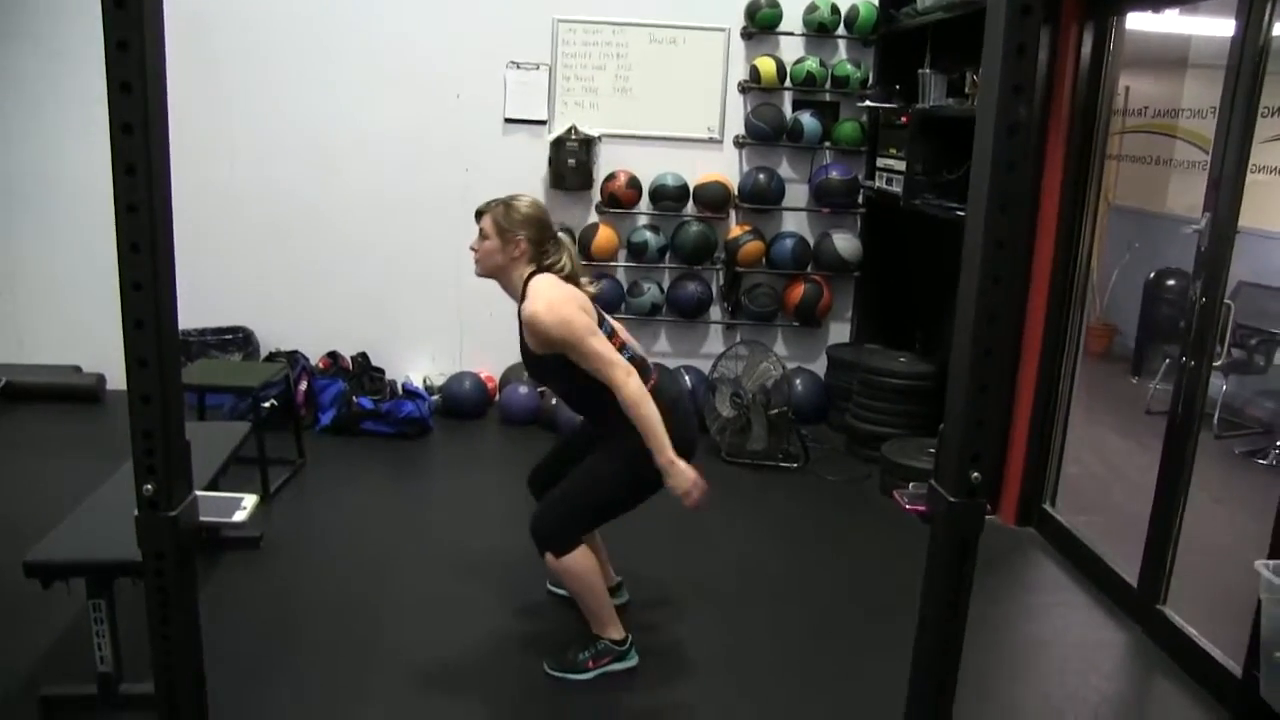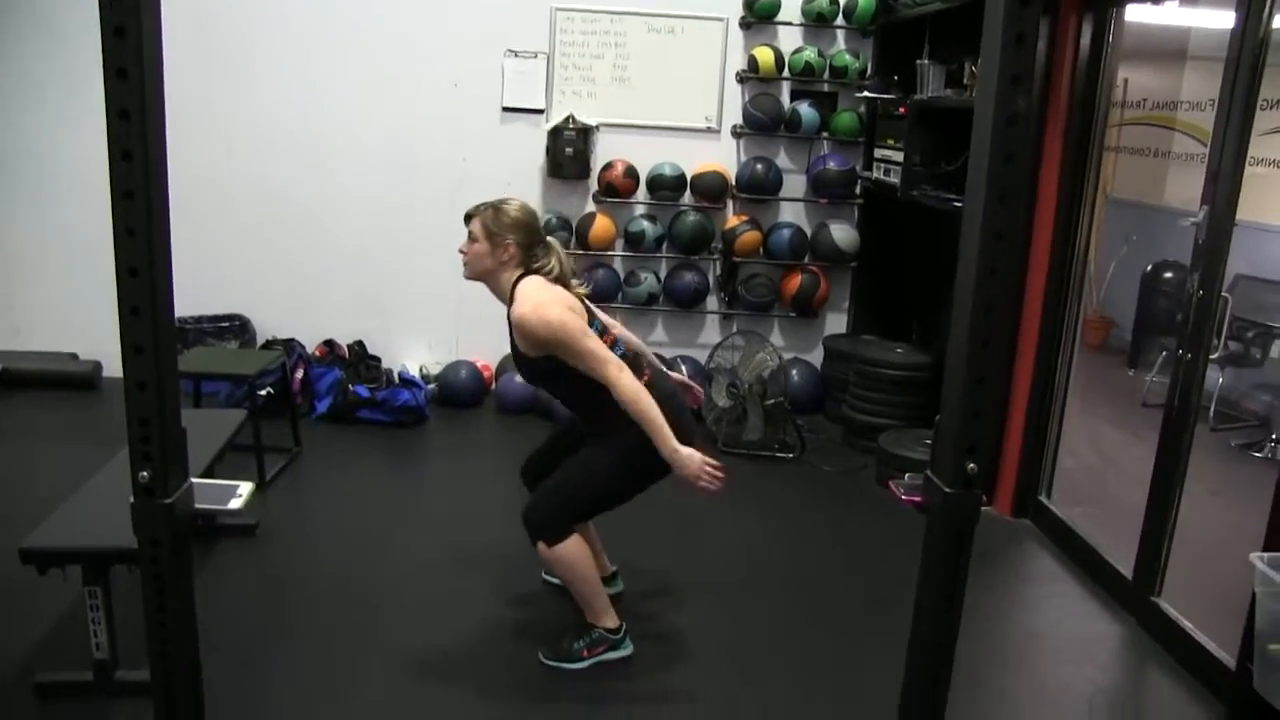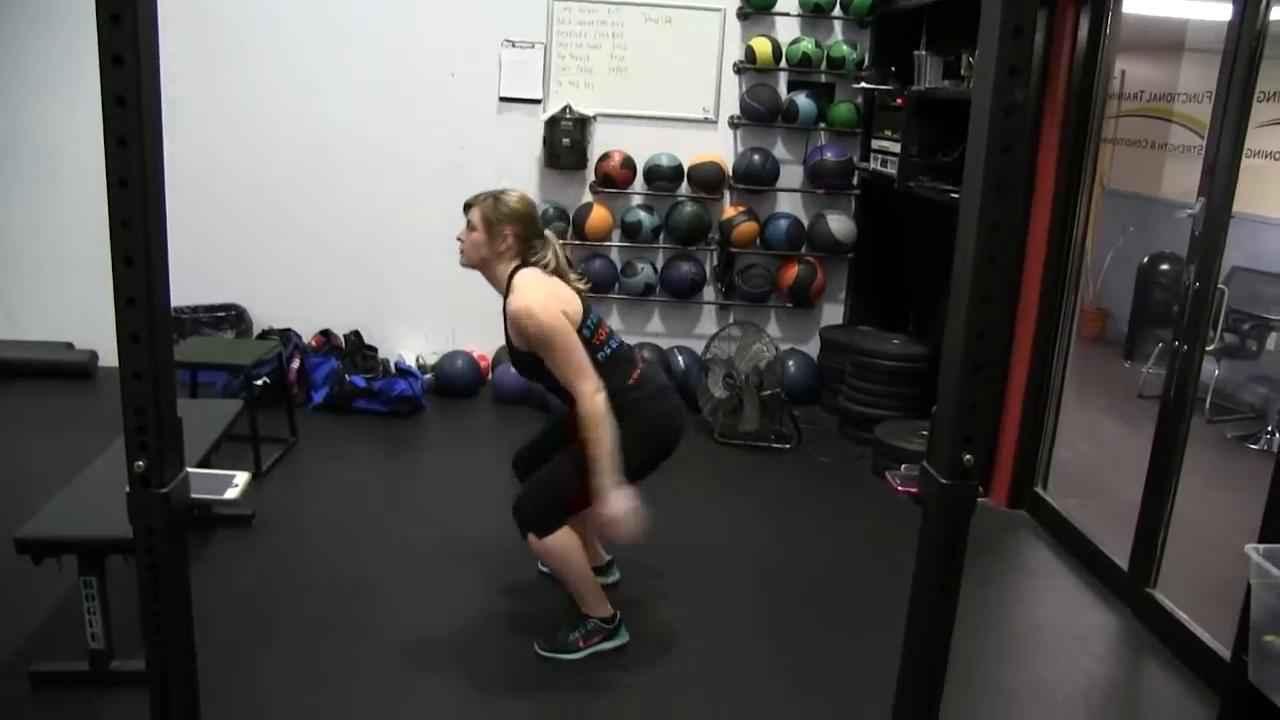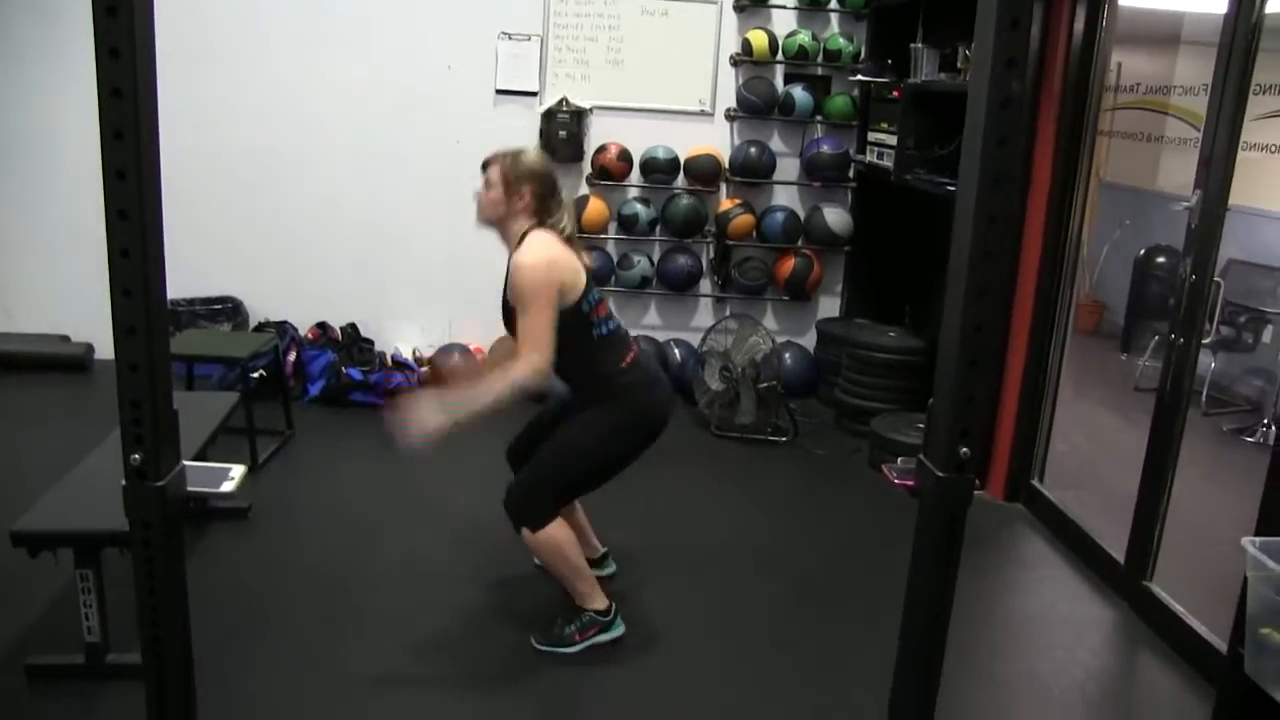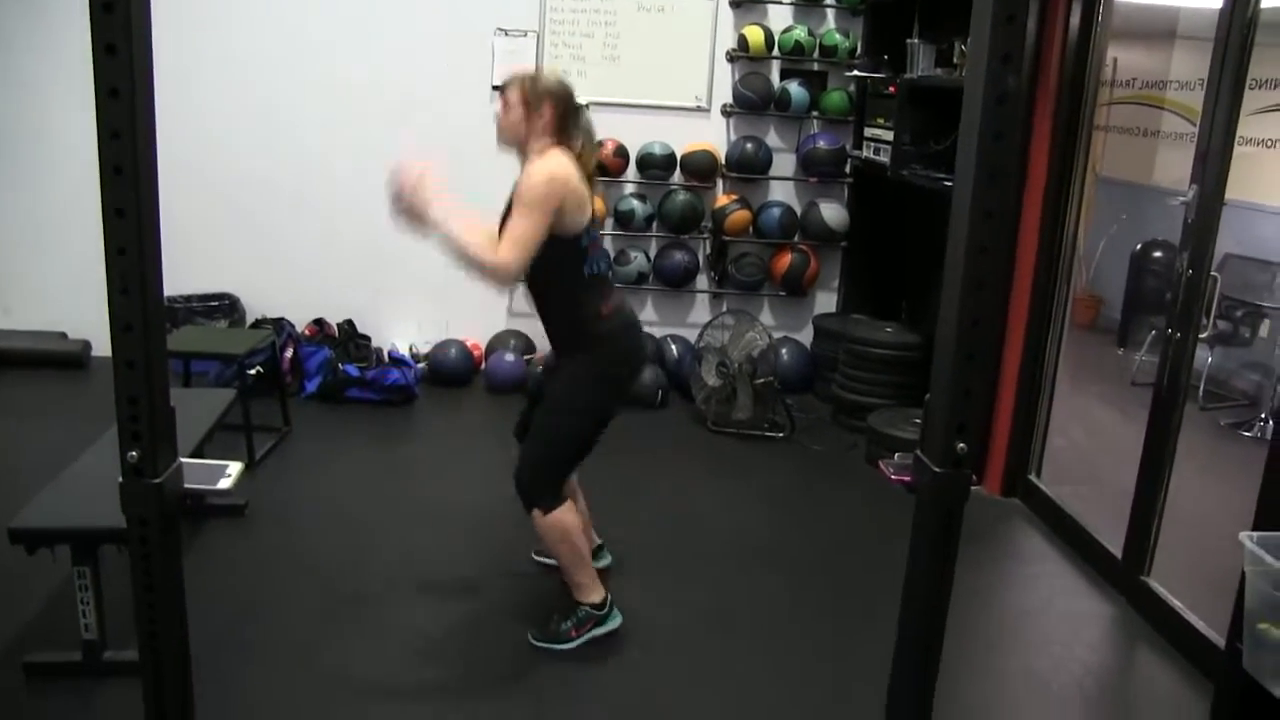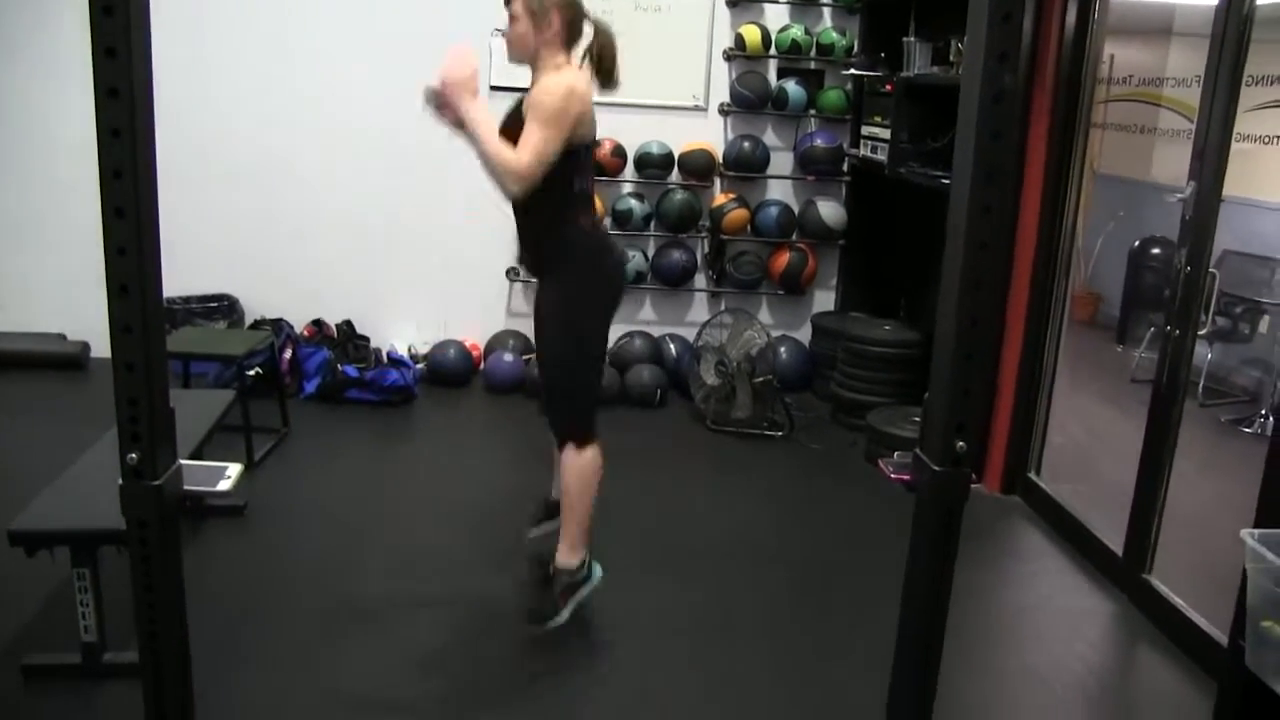
dt=0.1s
person 1, frame 1
left shoulder: (542, 308)
right shoulder: (544, 287)
left elbow: (622, 378)
right elbow: (610, 333)
left wrist: (671, 462)
right wrist: (659, 380)
left hip: (655, 426)
right hip: (643, 412)
left knee: (552, 526)
right knee: (545, 483)
left ankle: (612, 642)
right ankle: (605, 581)
person 1, frame 2
left shoulder: (530, 311)
right shoulder: (533, 288)
left elbow: (615, 376)
right elbow: (609, 328)
left wrist: (675, 451)
right wrist: (663, 374)
left hip: (644, 425)
right hip: (632, 412)
left knee: (544, 517)
right knee: (539, 474)
left ankle: (607, 631)
right ankle: (600, 571)
person 1, frame 3
left shoulder: (528, 303)
right shoulder: (529, 282)
left elbow: (589, 394)
left wrist: (613, 488)
left hip: (643, 419)
right hip: (635, 403)
left knee: (536, 508)
right knee: (531, 466)
left ankle: (602, 623)
right ankle: (594, 563)
person 1, frame 4
left shoulder: (534, 261)
right shoulder: (536, 248)
left elbow: (533, 367)
right elbow: (542, 348)
left wrist: (447, 407)
right wrist: (462, 387)
left hip: (630, 401)
right hip: (612, 386)
left knee: (527, 500)
right knee: (524, 459)
left ankle: (596, 614)
right ankle: (590, 555)
person 1, frame 5
left shoulder: (549, 175)
right shoulder: (548, 169)
left elbow: (504, 266)
right elbow: (508, 248)
left wrist: (435, 214)
right wrist: (439, 213)
left hip: (601, 350)
right hip: (589, 339)
left knee: (535, 477)
right knee: (534, 441)
left ankle: (593, 604)
right ankle: (587, 543)
person 1, frame 6
left shoulder: (559, 87)
right shoulder: (551, 86)
left elbow: (517, 178)
right elbow: (520, 171)
left wrist: (467, 109)
right wrist: (466, 116)
left hip: (580, 267)
right hip: (561, 264)
left knee: (570, 413)
right knee: (560, 397)
left ankle: (572, 564)
right ankle: (569, 494)
